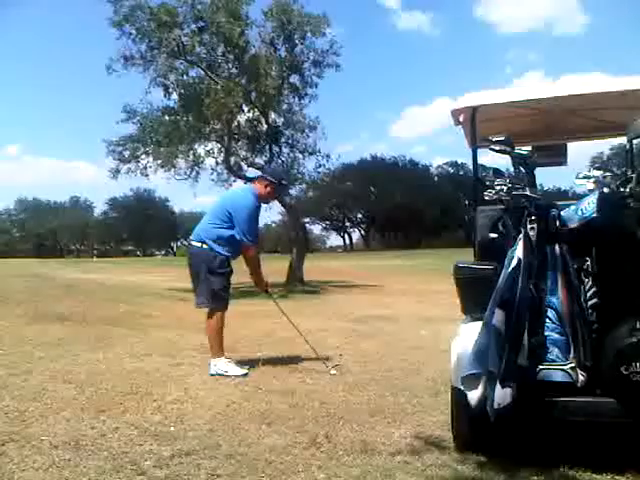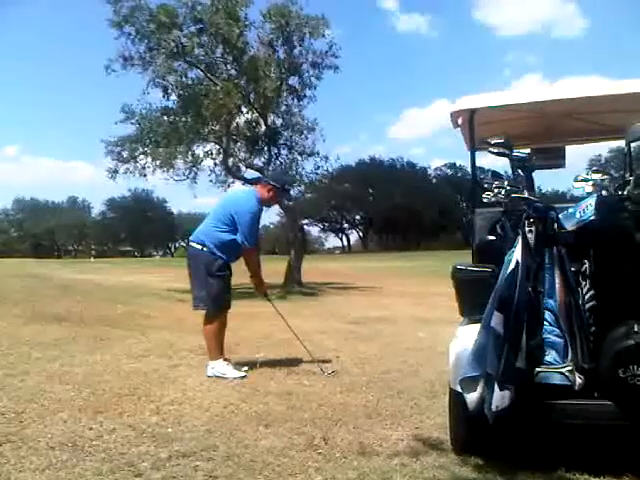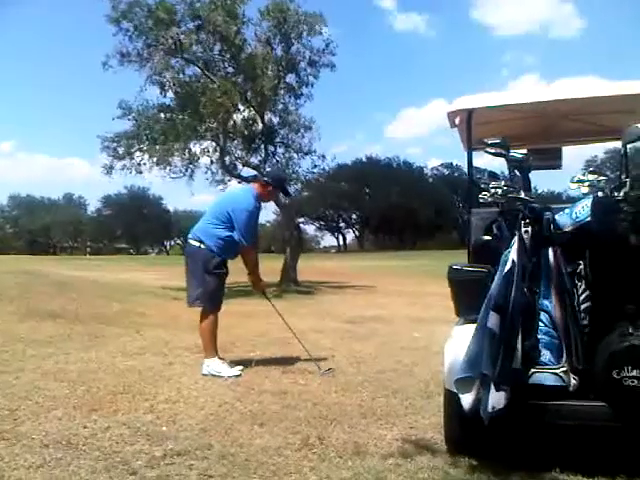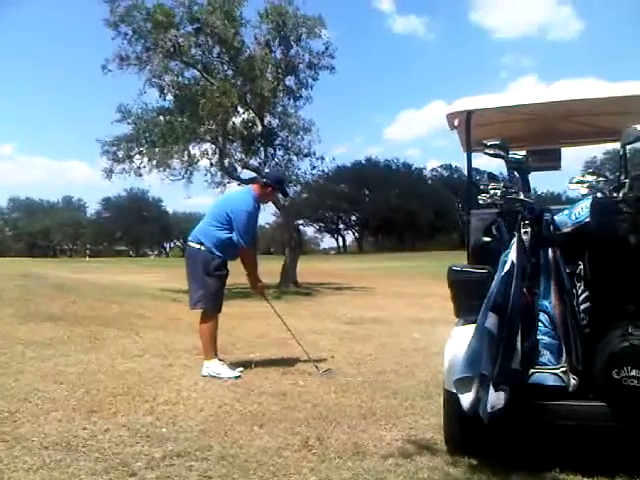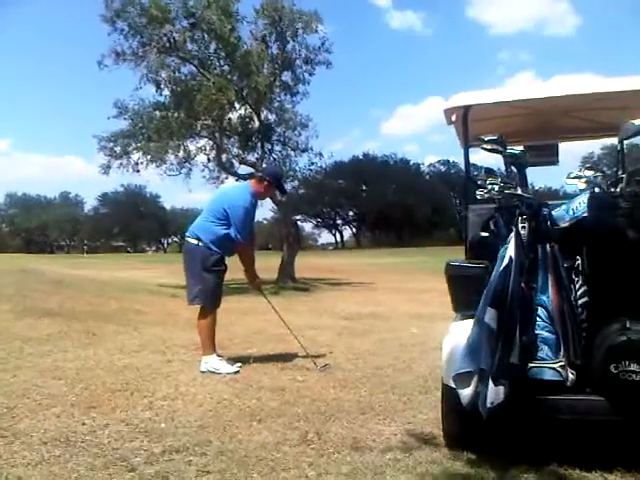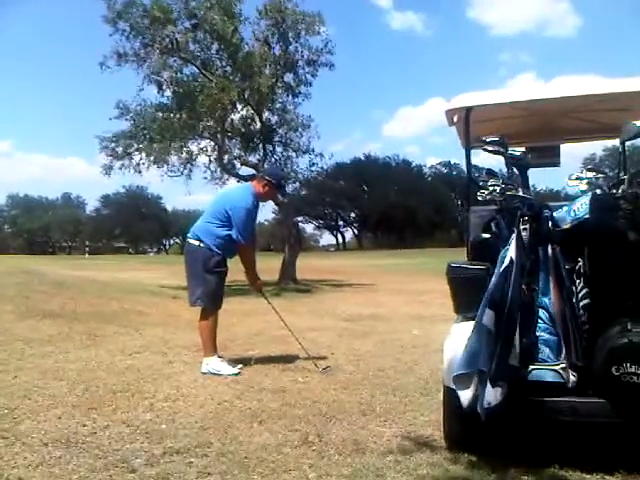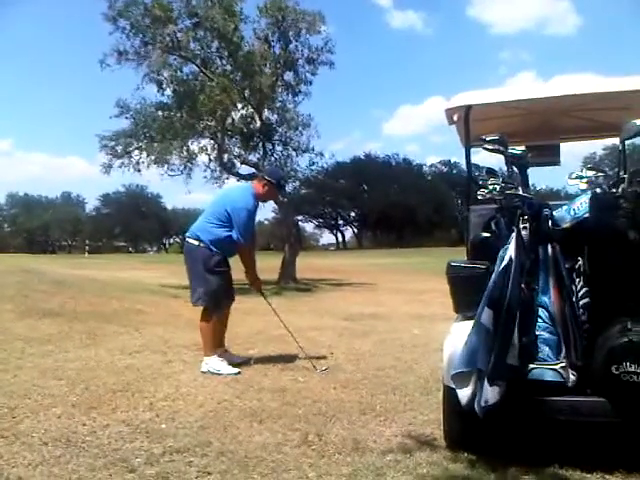
dt=0.4s
person 1, frame 1
left shoulder: (247, 196)
right shoulder: (246, 201)
left elbow: (250, 241)
right elbow: (248, 245)
left wrist: (256, 273)
right wrist: (258, 276)
left hip: (212, 252)
right hip: (208, 251)
left knee: (219, 307)
right knee: (216, 307)
left ankle: (219, 358)
right ankle: (217, 361)
person 1, frame 2
left shoulder: (247, 195)
right shoulder: (249, 206)
left elbow: (251, 245)
right elbow: (249, 249)
left wrist: (256, 276)
right wrist: (258, 280)
left hip: (212, 253)
right hip: (207, 253)
left knee: (221, 309)
right knee: (214, 309)
left ankle: (219, 359)
right ankle: (215, 363)
person 1, frame 3
left shoulder: (247, 194)
right shoulder: (246, 203)
left elbow: (250, 242)
right elbow: (246, 246)
left wrist: (254, 274)
right wrist: (255, 277)
left hip: (209, 251)
right hip: (204, 250)
left knee: (213, 307)
right knee: (209, 307)
left ankle: (214, 358)
right ankle: (210, 361)
person 1, frame 4
left shoulder: (247, 197)
right shoulder: (245, 204)
left elbow: (249, 243)
right elbow: (244, 247)
left wrist: (254, 275)
right wrist: (254, 278)
left hip: (210, 253)
right hip: (204, 253)
left knee: (213, 309)
right knee: (209, 308)
left ankle: (213, 359)
right ankle: (210, 363)
person 1, frame 5
left shoulder: (245, 193)
right shoulder: (242, 200)
left elbow: (247, 239)
right elbow: (241, 242)
left wrist: (251, 270)
right wrist: (251, 274)
left hip: (208, 249)
right hip: (202, 249)
left knee: (212, 304)
right knee: (208, 304)
left ankle: (211, 354)
right ankle: (208, 358)
person 1, frame 6
left shoulder: (248, 196)
right shoulder: (243, 201)
left elbow: (249, 239)
right elbow: (242, 244)
left wrist: (252, 272)
right wrist: (253, 276)
left hip: (211, 251)
right hip: (204, 250)
left knee: (213, 306)
right knee: (209, 305)
left ankle: (213, 356)
right ankle: (209, 360)
person 1, frame 7
left shoulder: (246, 194)
right shoulder: (244, 201)
left elbow: (249, 239)
right elbow: (243, 244)
left wrist: (251, 272)
right wrist: (253, 276)
left hip: (212, 250)
right hip: (203, 249)
left knee: (224, 301)
right knee: (211, 304)
left ankle: (220, 351)
right ankle: (210, 359)
